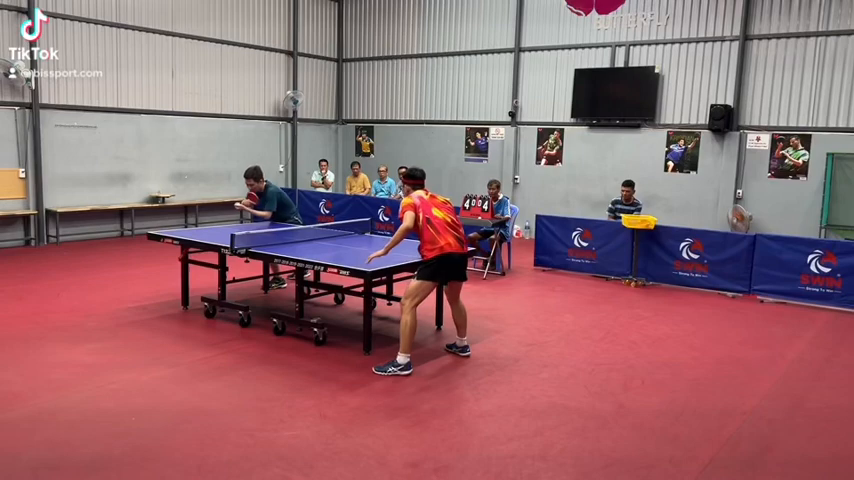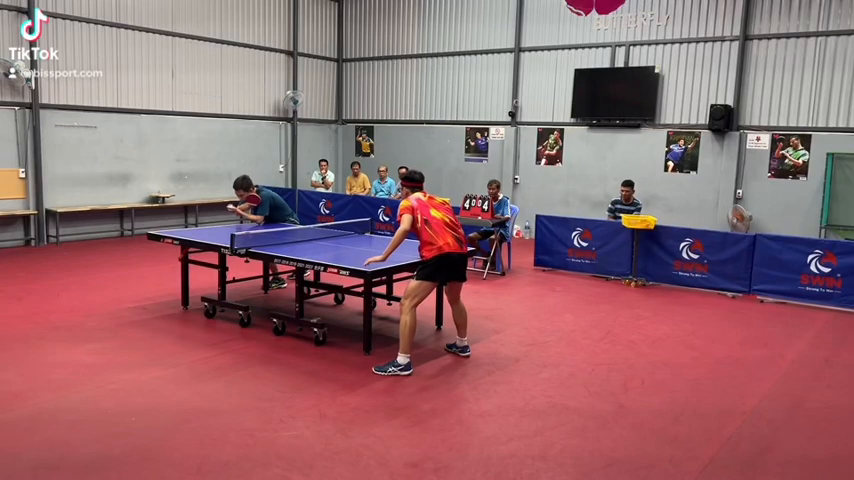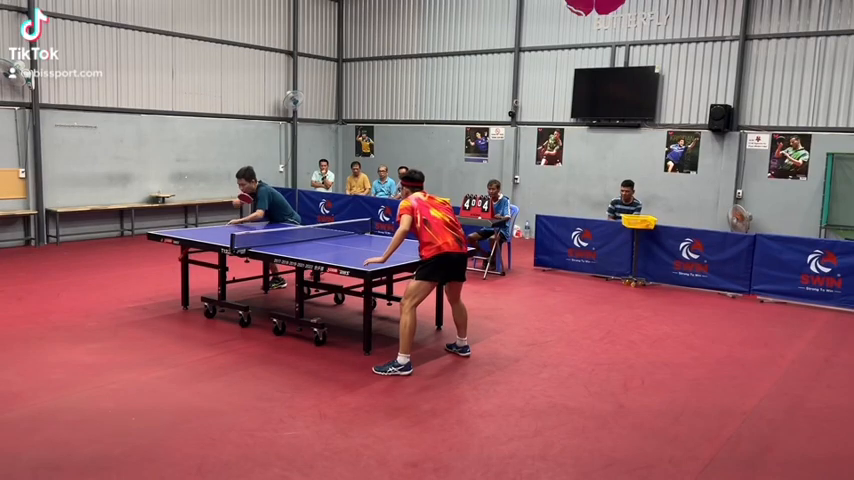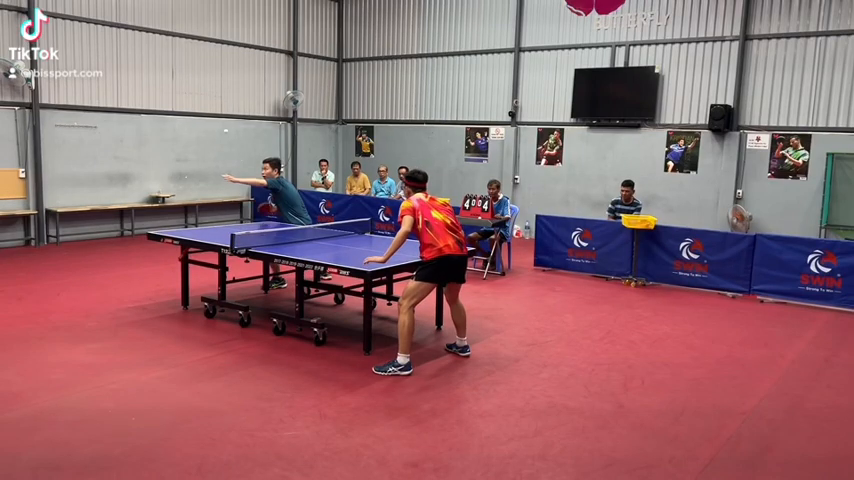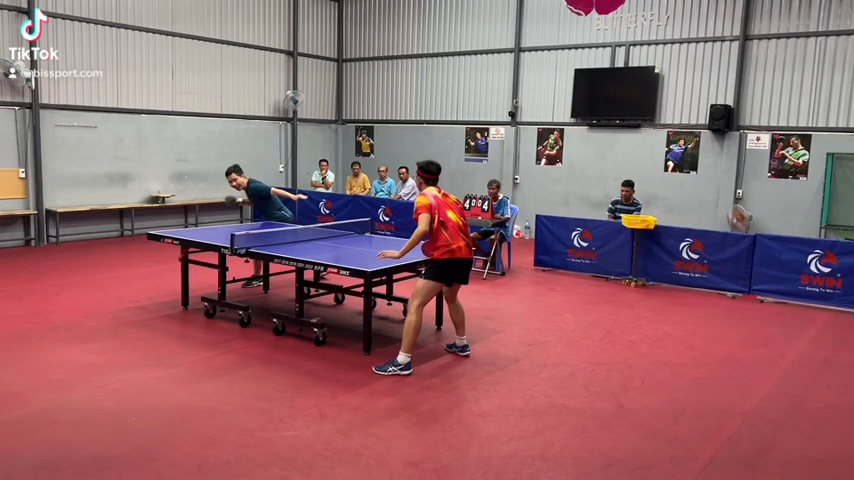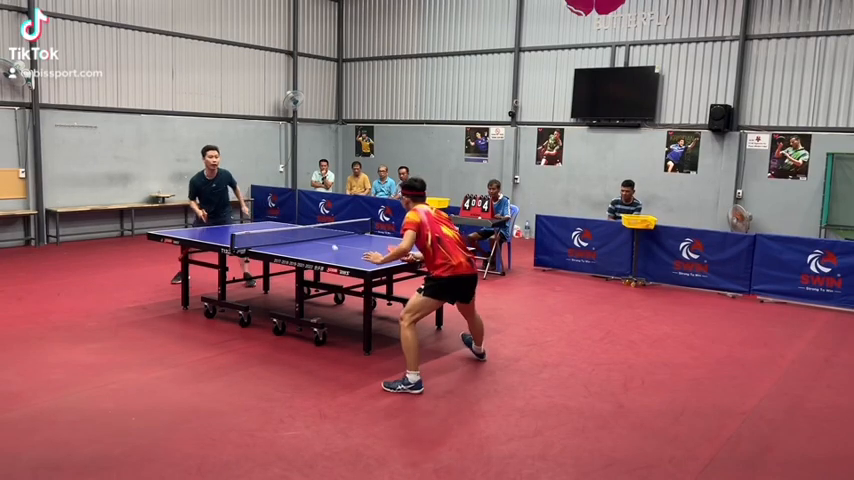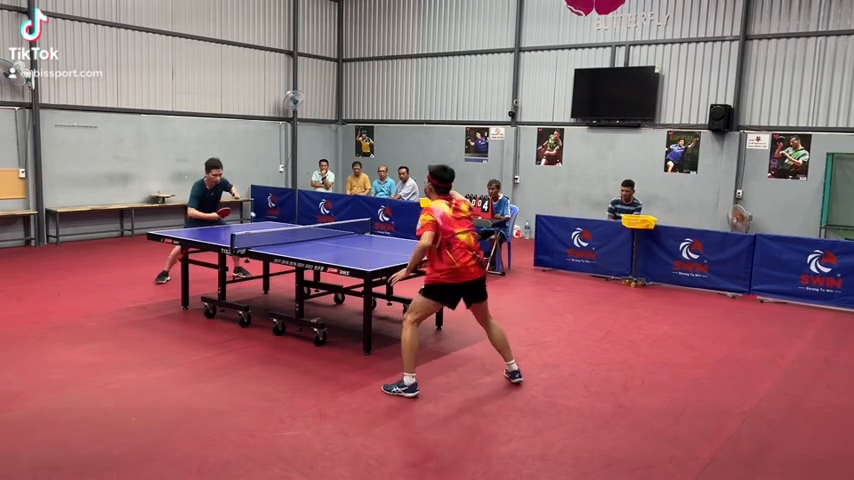
dt=0.5s
person 1, frame 1
left shoulder: (410, 200)
right shoulder: (442, 200)
left elbow: (408, 226)
left wrist: (385, 250)
left hip: (438, 256)
right hip: (460, 252)
left knee: (408, 304)
right knee: (454, 298)
left ankle: (403, 361)
right ankle: (462, 344)
person 1, frame 2
left shoulder: (409, 203)
right shoulder: (441, 201)
left elbow: (405, 228)
right elbow: (455, 228)
left wrist: (384, 256)
left hip: (439, 256)
right hip: (460, 253)
left knee: (408, 304)
right knee: (454, 299)
left ankle: (403, 362)
right ankle: (462, 345)
person 1, frame 3
left shoulder: (408, 203)
right shoulder: (441, 201)
left elbow: (404, 229)
left wrist: (384, 257)
left hip: (438, 255)
right hip: (460, 252)
left knee: (407, 304)
right knee: (454, 299)
left ankle: (403, 362)
right ankle: (462, 344)
person 1, frame 4
left shoulder: (410, 203)
right shoulder: (442, 202)
left elbow: (406, 230)
left wrist: (385, 257)
left hip: (438, 257)
right hip: (460, 254)
left knee: (405, 304)
right knee: (453, 299)
left ankle: (403, 362)
right ankle: (462, 344)
person 1, frame 5
left shoulder: (424, 198)
right shoulder: (451, 198)
left elbow: (423, 229)
left wrist: (399, 253)
left hip: (446, 257)
right hip: (465, 255)
left knee: (415, 305)
right knee: (451, 298)
left ankle: (403, 361)
right ankle: (461, 344)
person 1, frame 6
left shoulder: (414, 215)
right shoulder: (439, 215)
left elbow: (404, 246)
left wrist: (383, 259)
right wrist: (418, 257)
left hip: (446, 275)
right hip: (468, 271)
left knee: (407, 319)
right knee: (469, 313)
left ankle: (413, 379)
right ankle: (479, 349)
person 1, frame 7
left shoulder: (431, 212)
right shoulder: (463, 205)
left elbow: (425, 244)
left wrist: (407, 270)
right wrist: (448, 188)
left hip: (447, 278)
right hip: (476, 274)
left knee: (410, 320)
right knee: (487, 321)
left ankle: (408, 382)
right ankle: (513, 369)
person 2, frame 1
left shoulder: (272, 191)
right shoulder: (256, 190)
left elbow: (267, 215)
right elbow: (244, 204)
left wrist: (246, 209)
right wrist: (247, 203)
left hip: (291, 222)
right hip: (279, 222)
left ankle: (278, 279)
person 2, frame 2
left shoulder: (264, 196)
left elbow: (259, 219)
right elbow: (239, 211)
left wrist: (239, 211)
right wrist: (248, 204)
left hip: (289, 223)
right hip: (276, 223)
left ankle: (277, 279)
person 2, frame 3
left shoulder: (263, 191)
right shoulder: (252, 190)
left elbow: (259, 214)
right elbow: (236, 203)
left wrist: (239, 221)
right wrist: (239, 201)
left hip: (290, 223)
right hip: (280, 222)
left ankle: (277, 279)
person 2, frame 4
left shoulder: (277, 182)
right shoulder: (285, 184)
left elbow: (259, 182)
left wrist: (236, 179)
right wrist: (278, 209)
left hip: (297, 225)
right hip: (305, 223)
left ankle: (277, 279)
person 2, frame 5
left shoulder: (254, 186)
right shoulder: (249, 188)
left elbow: (274, 191)
left wrist: (294, 196)
right wrist: (242, 202)
left hip: (282, 218)
left ankle: (257, 277)
person 2, frame 6
left shoulder: (225, 175)
right shoulder: (196, 180)
left elbow: (235, 187)
right elbow: (191, 201)
left wrist: (243, 205)
right wrist: (198, 210)
left hip: (224, 216)
right hip: (205, 217)
left ankle: (247, 275)
person 2, frame 7
left shoulder: (221, 182)
right shoulder: (197, 188)
left elbow: (231, 187)
right elbow: (191, 212)
left wrist: (235, 193)
right wrist: (209, 216)
left hip: (214, 217)
right hip: (195, 219)
right knee: (181, 247)
left ankle: (237, 268)
right ankle: (165, 272)
